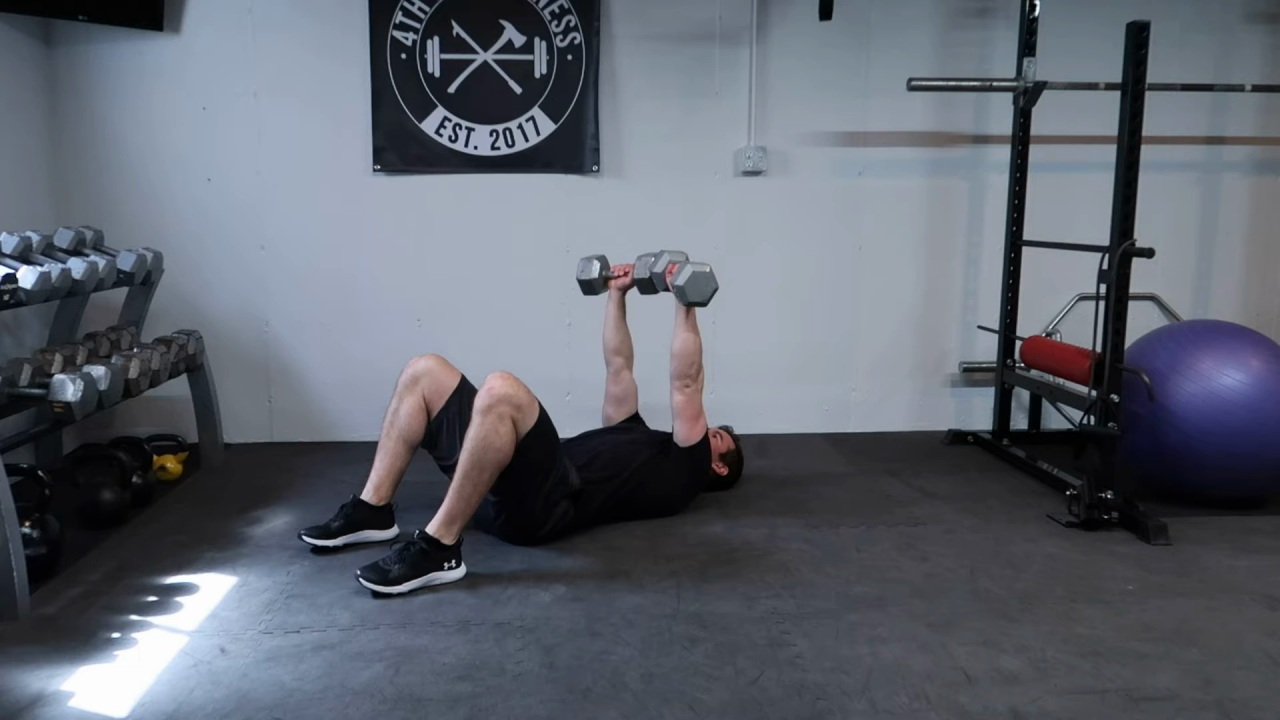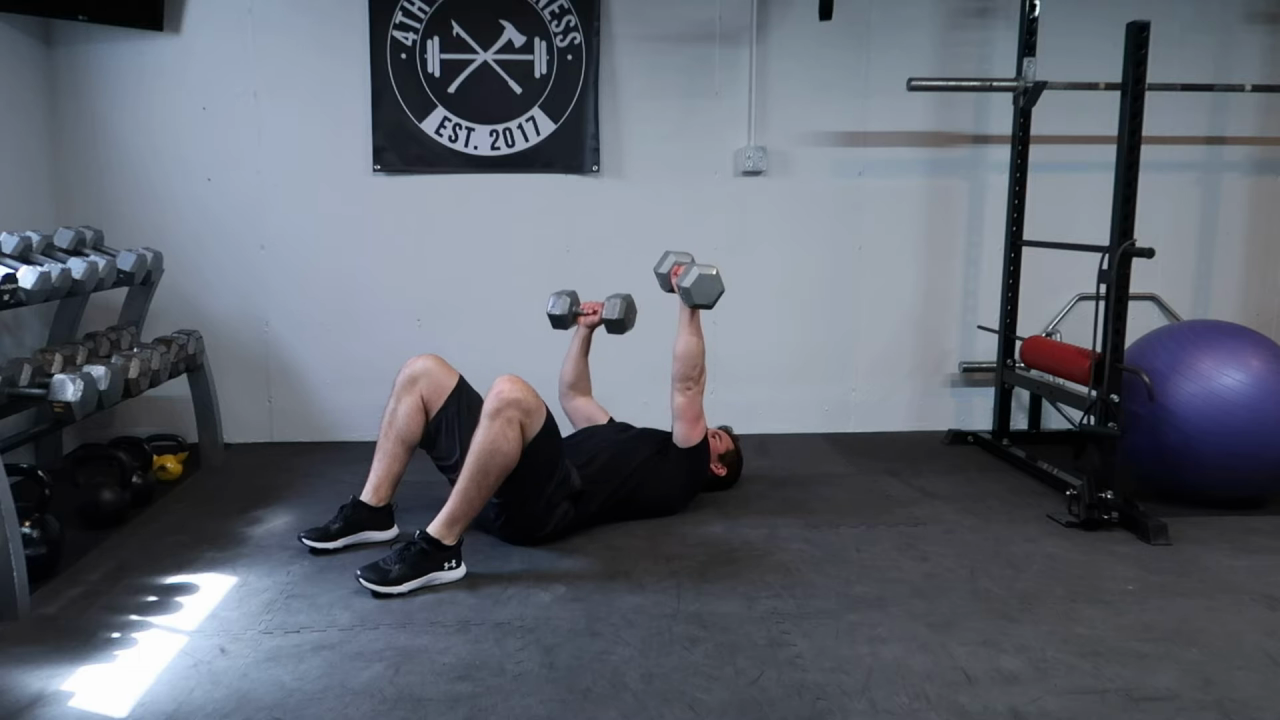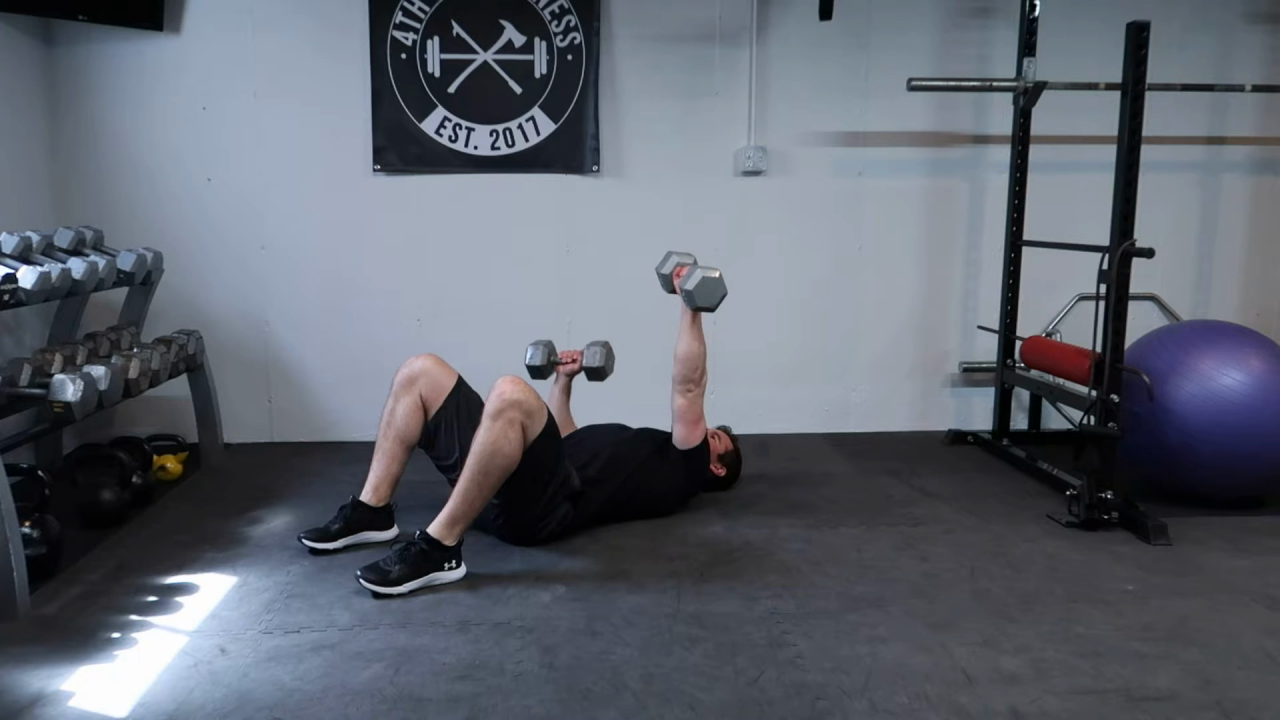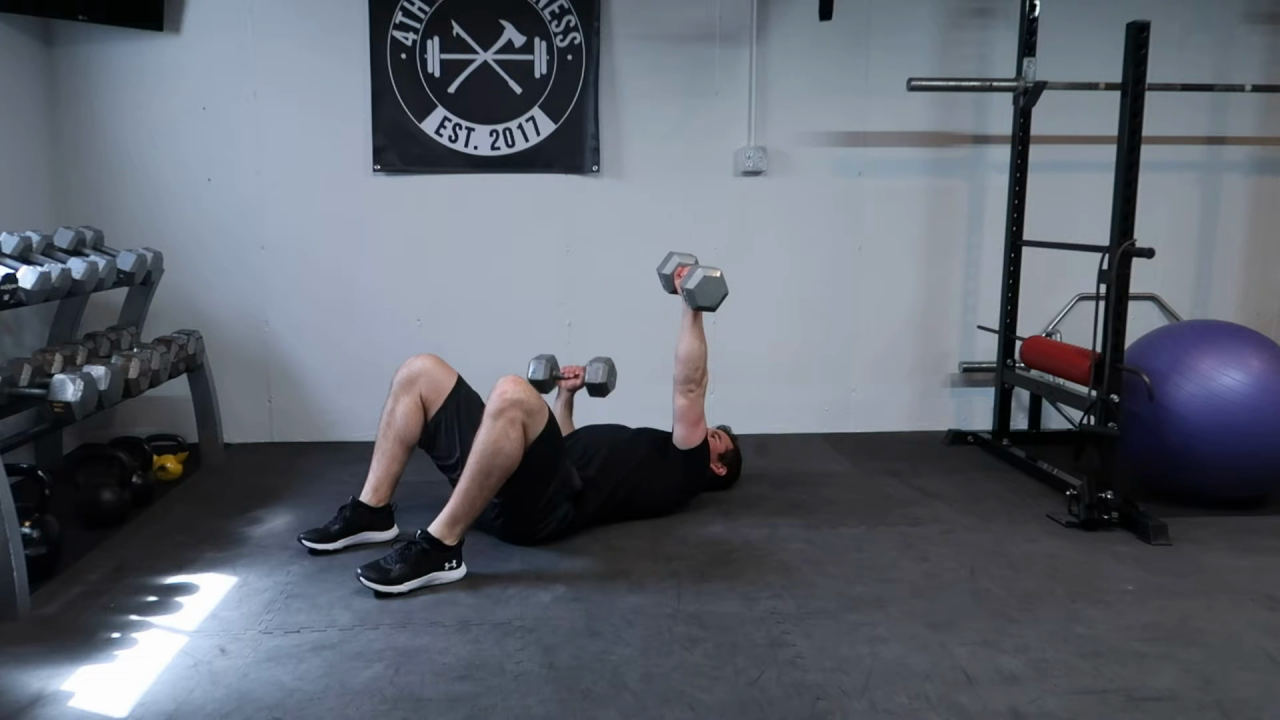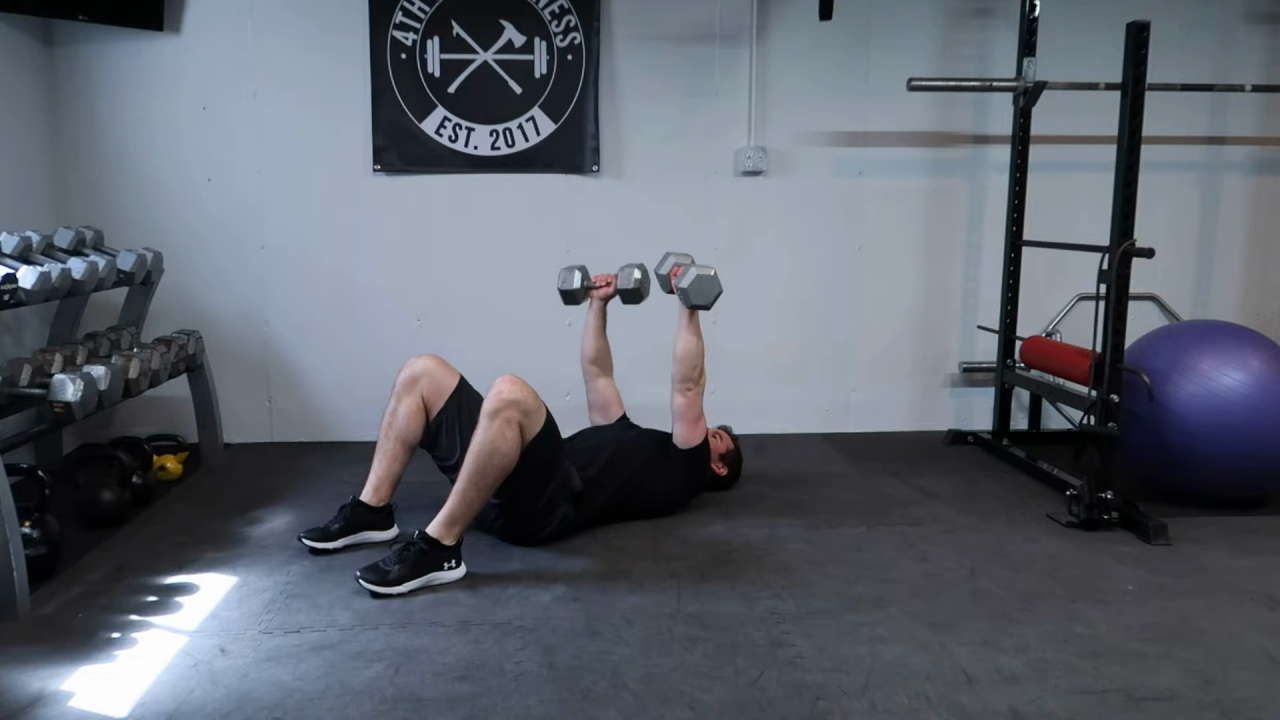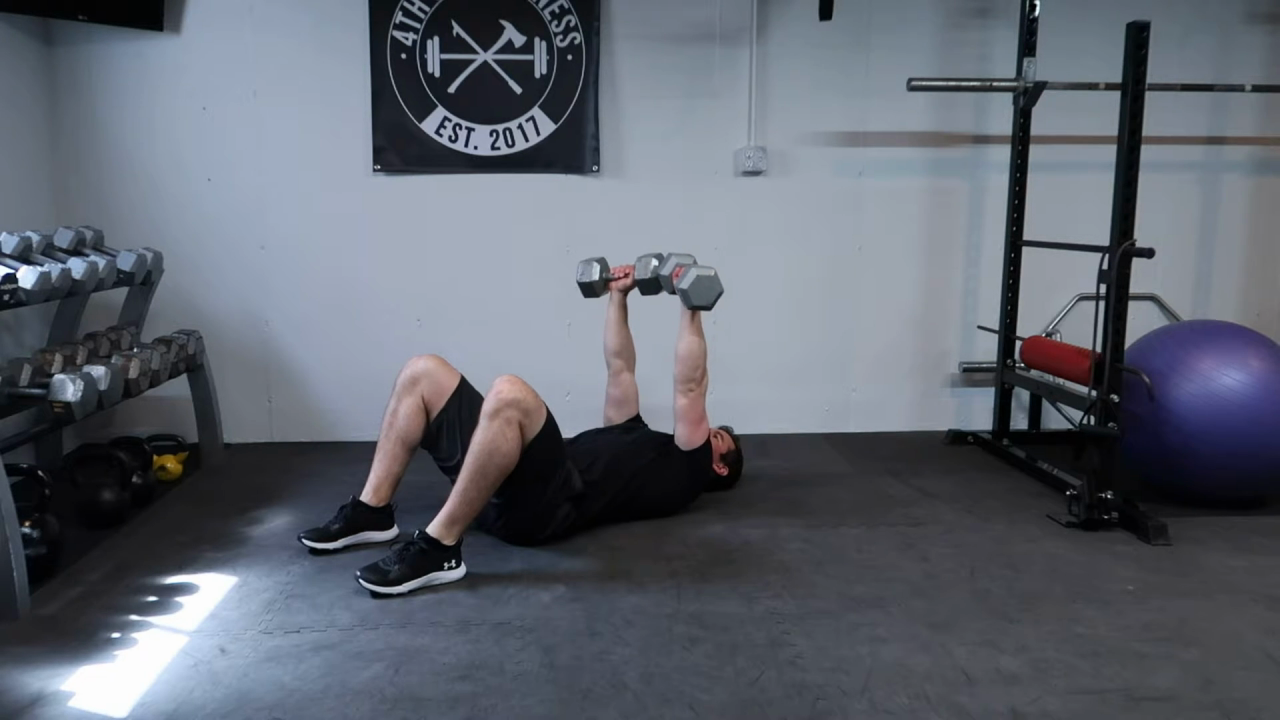
dt=0.5s
person 1, frame 1
left shoulder: (683, 470)
right shoulder: (640, 440)
left elbow: (686, 385)
right elbow: (620, 368)
left wrist: (685, 306)
right wrist: (616, 297)
left hip: (544, 500)
right hip: (504, 488)
left knee: (501, 389)
right knee: (425, 371)
left ankle: (438, 546)
right ankle: (372, 509)
person 1, frame 2
left shoulder: (683, 469)
right shoulder: (638, 444)
left elbow: (687, 387)
right elbow: (574, 395)
left wrist: (689, 307)
right wrist: (583, 332)
left hip: (545, 502)
right hip: (502, 488)
left knee: (509, 392)
right knee: (423, 370)
left ankle: (438, 546)
right ankle: (372, 510)
person 1, frame 3
left shoulder: (682, 470)
right shoulder: (641, 447)
left elbow: (688, 389)
right elbow: (561, 439)
left wrist: (691, 308)
right wrist: (563, 382)
left hip: (543, 502)
right hip: (500, 488)
left knee: (511, 393)
right knee: (421, 371)
left ankle: (438, 547)
right ankle: (371, 510)
person 1, frame 4
left shoulder: (683, 469)
right shoulder: (642, 447)
left elbow: (689, 389)
left wrist: (692, 309)
right wrist: (567, 391)
left hip: (545, 503)
right hip: (500, 488)
left knee: (513, 392)
right knee: (421, 371)
left ankle: (439, 546)
right ankle: (371, 511)
person 1, frame 5
left shoulder: (685, 469)
right shoulder: (635, 440)
left elbow: (687, 388)
right elbow: (597, 374)
left wrist: (689, 308)
right wrist: (598, 307)
left hip: (546, 502)
right hip: (501, 487)
left knee: (508, 392)
right knee: (424, 371)
left ankle: (438, 546)
right ankle: (371, 510)
person 1, frame 6
left shoulder: (686, 470)
right shoulder: (640, 440)
left elbow: (689, 390)
right elbow: (620, 369)
left wrist: (690, 311)
right wrist: (618, 299)
left hip: (545, 503)
right hip: (502, 488)
left knee: (509, 393)
right knee: (423, 372)
left ankle: (438, 547)
right ankle: (372, 511)
